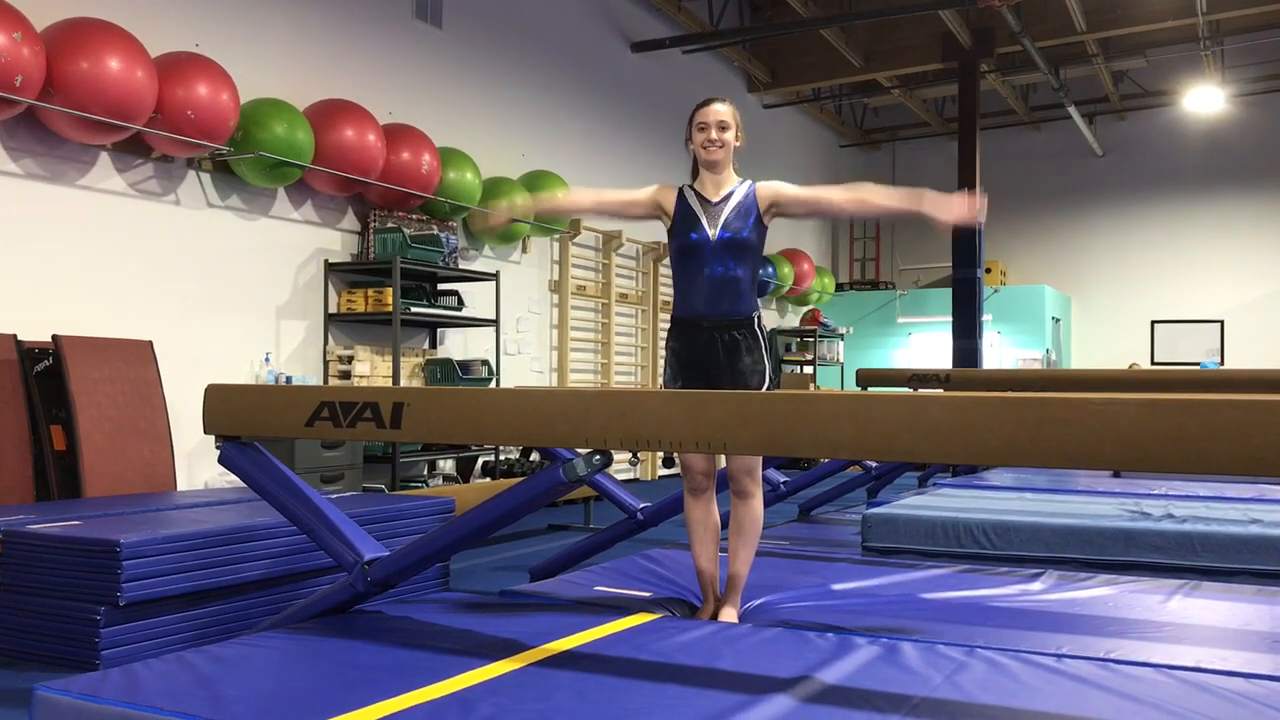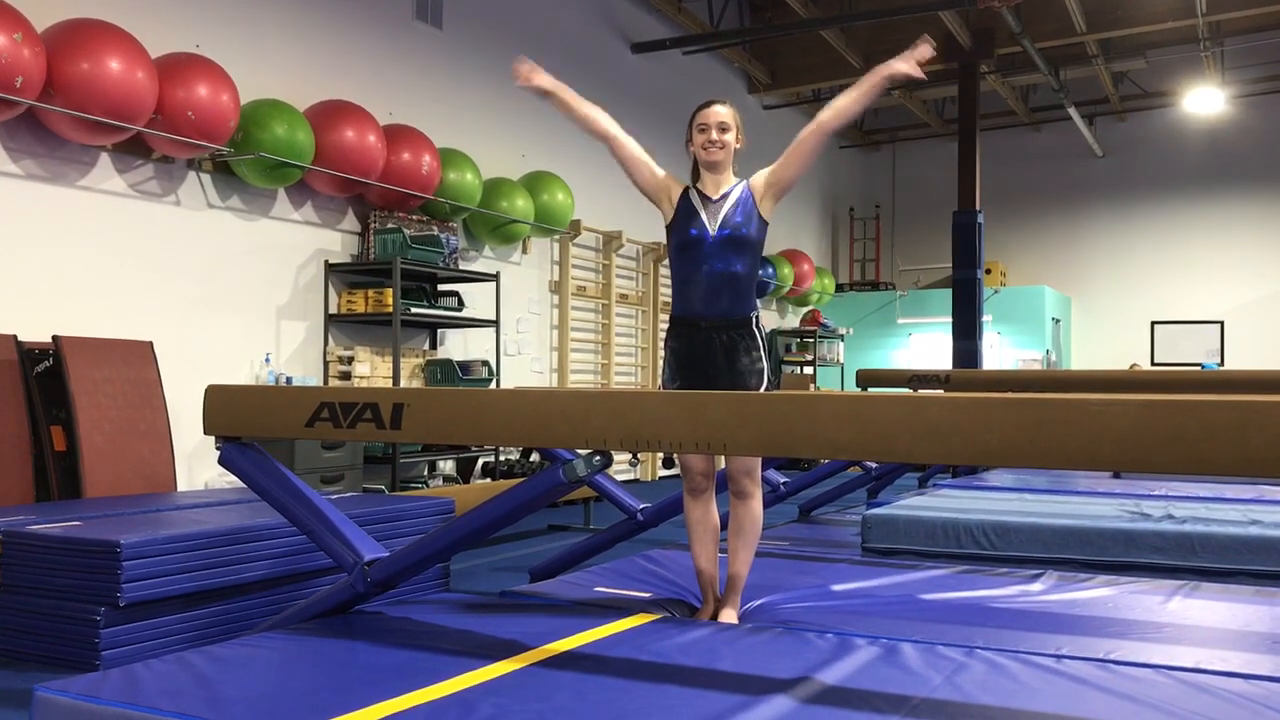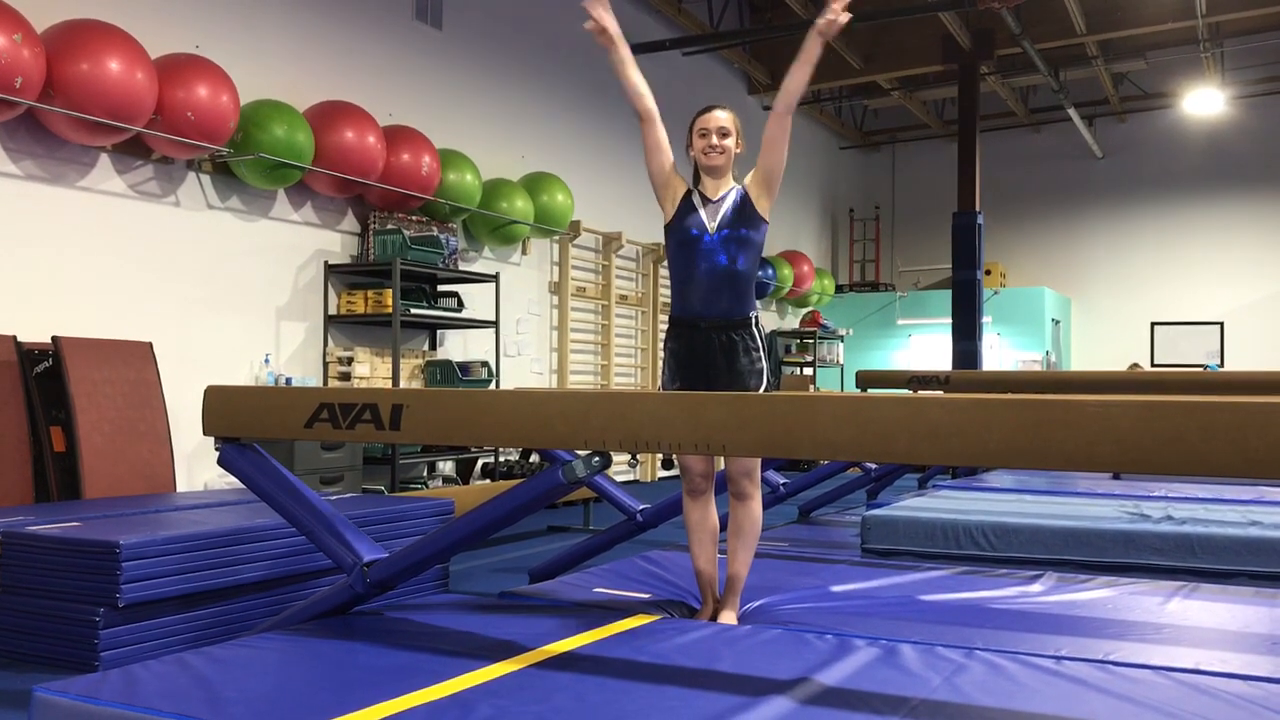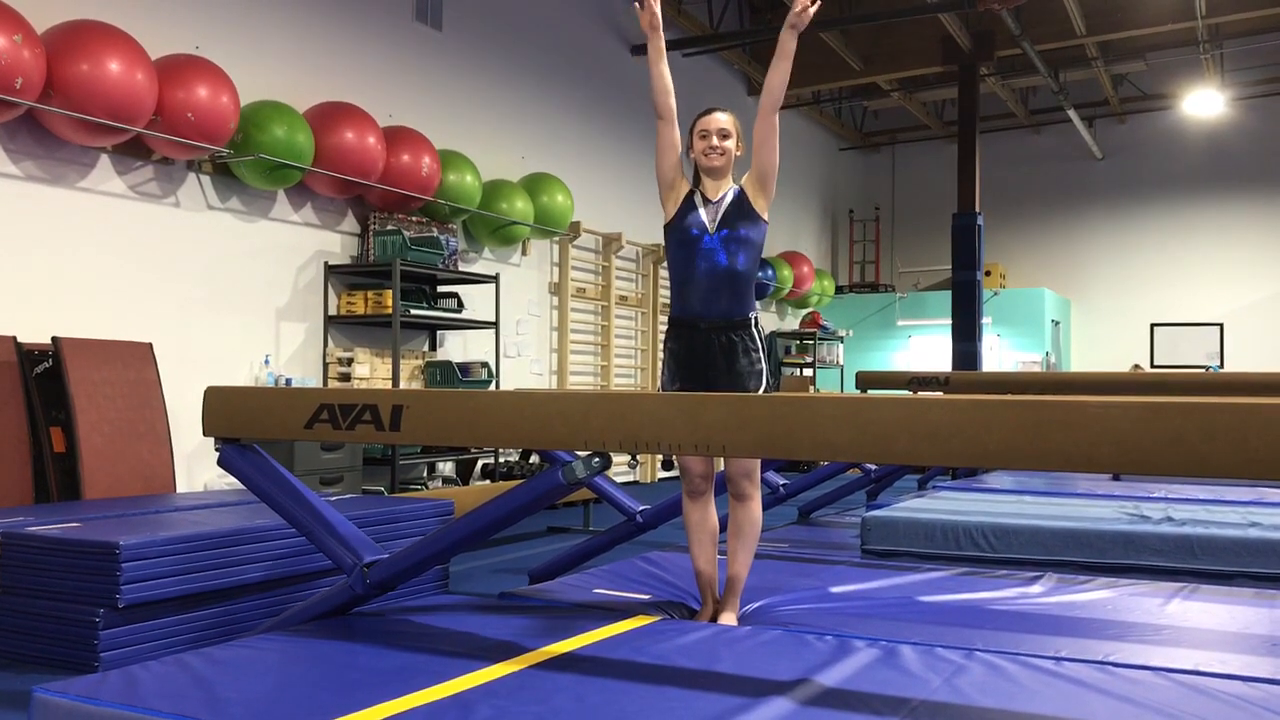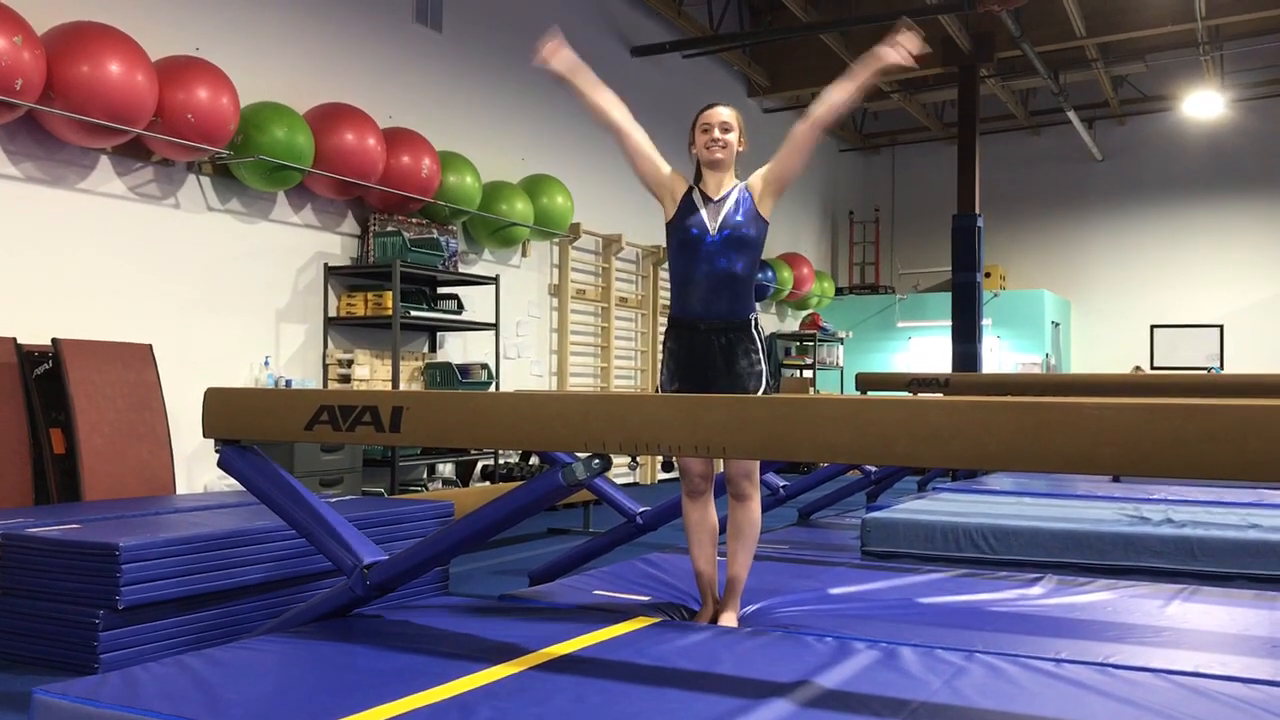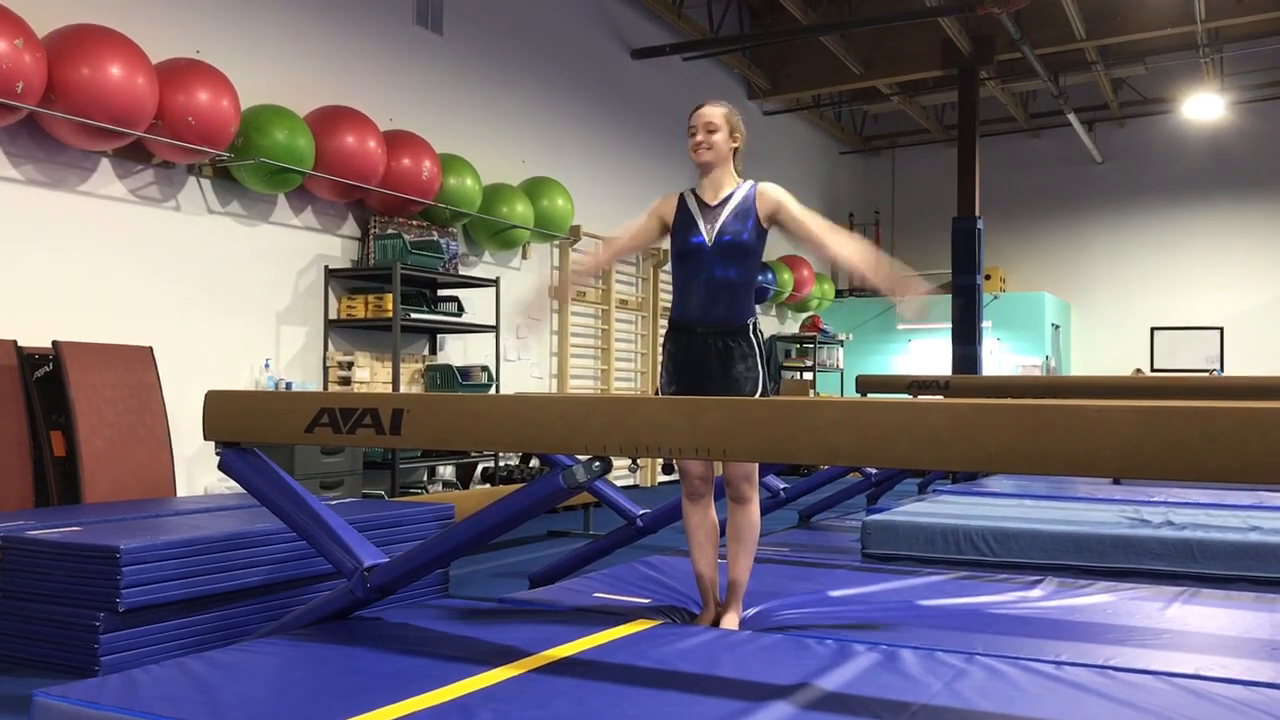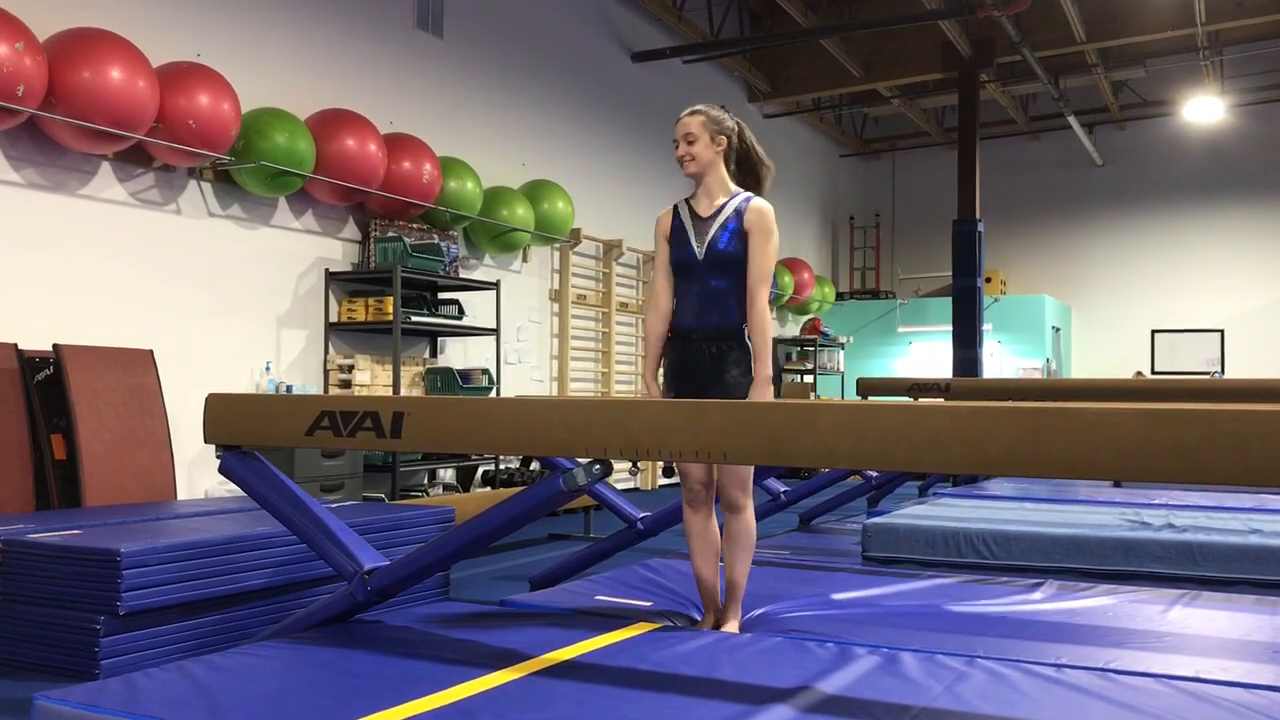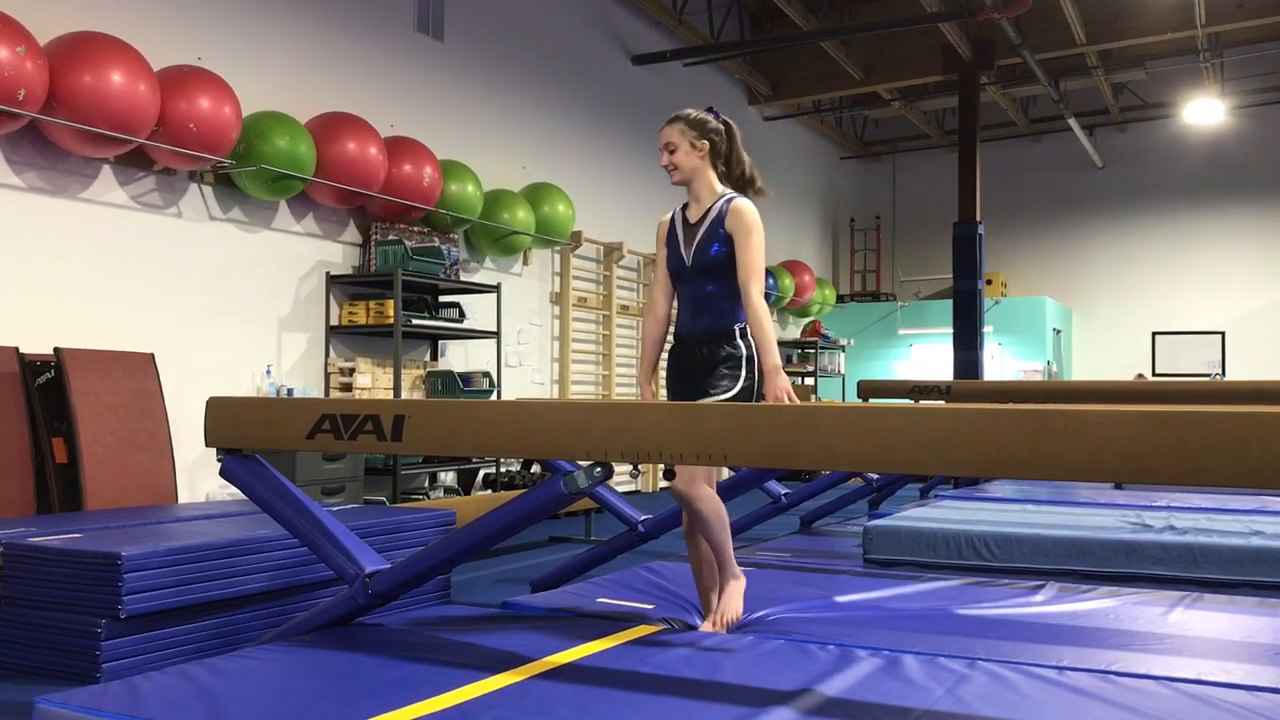
dt=0.2s
person 1, frame 1
left shoulder: (762, 197)
right shoulder: (669, 200)
left elbow: (837, 197)
right elbow: (596, 199)
left wrist: (920, 201)
right wrist: (527, 205)
left hip: (741, 343)
right hip: (687, 344)
left knee: (744, 478)
right knee: (697, 477)
left ankle: (734, 599)
right ankle: (708, 596)
person 1, frame 2
left shoulder: (758, 193)
right shoulder: (671, 196)
left elbow: (820, 131)
right elbow: (613, 136)
left wrist: (883, 76)
right wrist: (553, 90)
left hip: (741, 346)
right hip: (685, 346)
left knee: (744, 480)
right knee: (696, 478)
left ankle: (733, 600)
right ankle: (708, 597)
person 1, frame 3
left shoulder: (756, 195)
right shoulder: (675, 196)
left elbow: (783, 113)
right elbow: (647, 117)
left hip: (741, 346)
right hip: (686, 346)
left knee: (743, 480)
right knee: (696, 479)
left ankle: (731, 601)
right ankle: (706, 597)
person 1, frame 4
left shoulder: (754, 195)
right shoulder: (676, 196)
left elbow: (771, 111)
right elbow: (663, 114)
left hip: (740, 346)
right hip: (685, 346)
left knee: (742, 482)
right knee: (695, 481)
left ankle: (732, 602)
right ankle: (706, 599)
person 1, frame 5
left shoulder: (760, 194)
right shoulder: (676, 191)
left elbow: (814, 124)
right elbow: (621, 123)
left wrist: (868, 69)
right wrist: (573, 71)
left hip: (741, 349)
right hip: (684, 349)
left knee: (743, 480)
right knee: (693, 480)
left ankle: (731, 601)
right ankle: (707, 592)
person 1, frame 6
left shoulder: (761, 200)
right shoulder: (673, 207)
left elbow: (831, 241)
right elbow: (615, 248)
left wrist: (892, 279)
right wrist: (560, 285)
left hip: (736, 348)
right hip: (683, 349)
left knee: (739, 486)
right knee: (695, 485)
left ankle: (733, 604)
right ankle: (709, 601)
person 1, frame 7
left shoulder: (755, 212)
right shoulder: (671, 219)
left elbow: (758, 300)
right elbow: (660, 299)
left wrist: (763, 376)
right wrist: (651, 370)
left hip: (733, 355)
right hip: (683, 356)
left knee: (734, 494)
right knee: (694, 492)
left ankle: (733, 609)
right ankle: (710, 607)
person 1, frame 8
left shoulder: (740, 212)
right shoulder: (669, 225)
left elbow: (752, 295)
right elbow: (659, 306)
left wrist: (773, 367)
right wrist: (646, 376)
left hip: (730, 355)
right hip: (685, 358)
left knee: (690, 482)
right knee: (693, 492)
left ankle: (731, 576)
right ankle: (711, 609)
